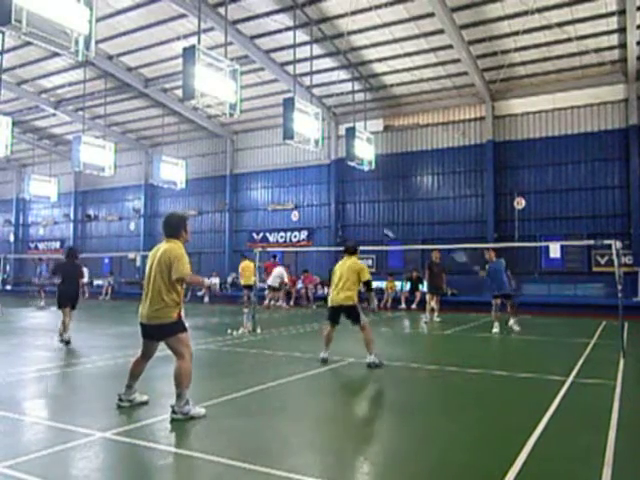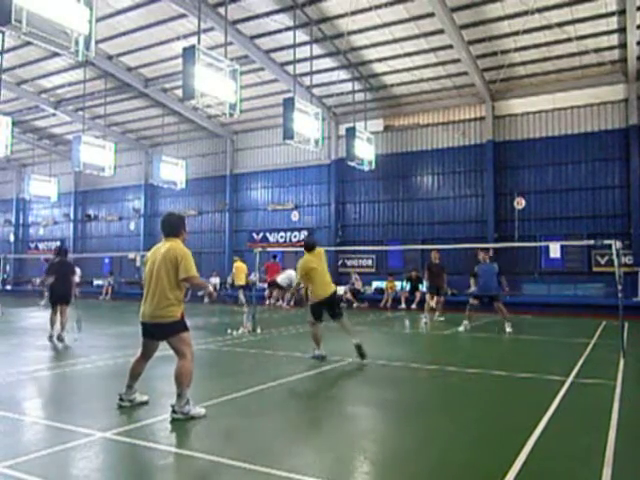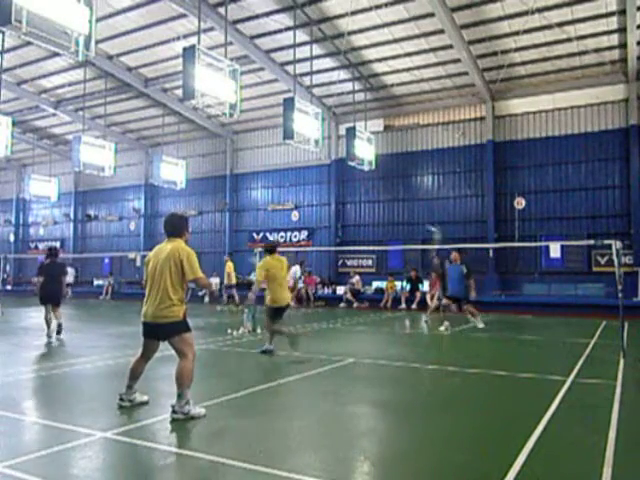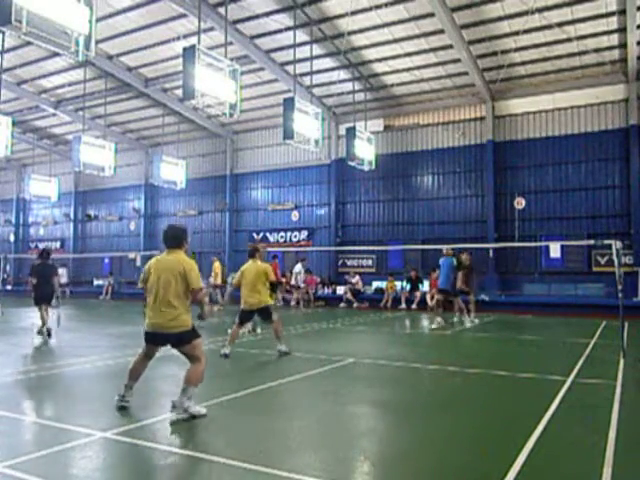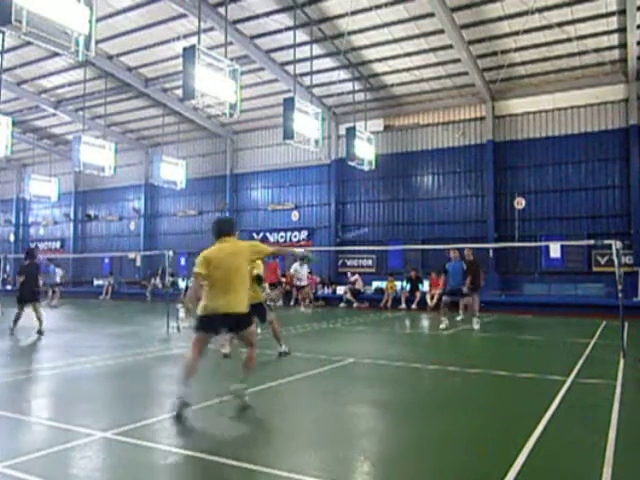
dt=0.4s
person 1, frame 1
left shoulder: (157, 249)
right shoulder: (176, 251)
right elbow: (184, 278)
right wrist: (205, 282)
left hip: (148, 313)
right hip: (167, 314)
left knee: (145, 355)
right knee: (185, 355)
left ankle: (127, 394)
right ankle: (181, 406)
person 1, frame 2
left shoulder: (153, 251)
right shoulder: (180, 251)
right elbow: (193, 280)
right wrist: (208, 288)
left hip: (148, 313)
right hip: (170, 314)
left knee: (145, 355)
right knee: (186, 355)
left ankle: (128, 395)
right ankle: (182, 406)
person 1, frame 3
left shoulder: (155, 251)
right shoulder: (184, 251)
right elbow: (200, 281)
right wrist: (211, 287)
left hip: (150, 314)
right hip: (171, 314)
left knee: (145, 355)
right knee: (187, 356)
left ankle: (128, 395)
right ankle: (182, 406)
person 1, frame 4
left shoulder: (154, 262)
right shoulder: (188, 264)
left elbow: (141, 287)
right elbow: (200, 296)
right wrist: (204, 305)
left hip: (154, 324)
right hip: (179, 324)
left knee: (145, 356)
right knee: (198, 360)
left ankle: (124, 395)
right ankle: (182, 403)
person 1, frame 5
left shoulder: (206, 255)
right shoulder: (246, 247)
left elbow: (197, 282)
right elbow: (274, 251)
left wrist: (192, 300)
right wrist: (291, 251)
left hip: (209, 310)
right hip: (237, 309)
left knee: (196, 352)
right knee: (251, 346)
left ankle: (184, 397)
right ankle: (241, 386)
